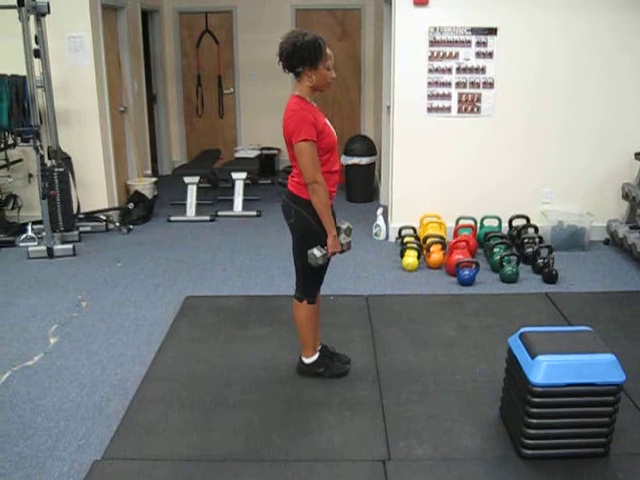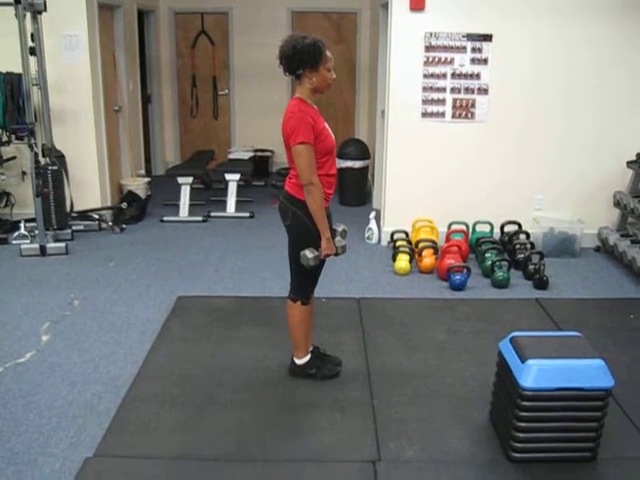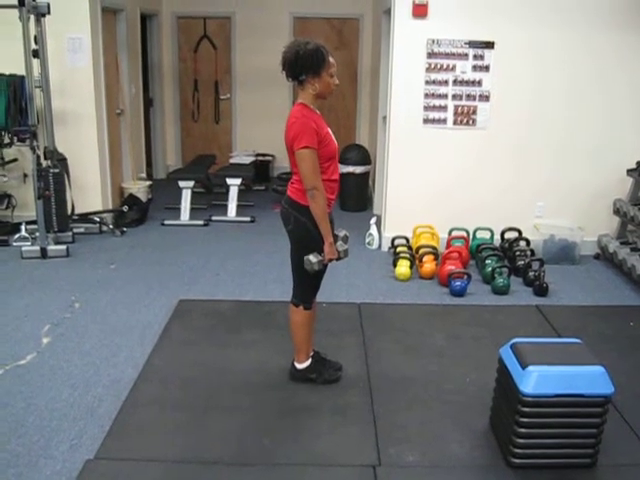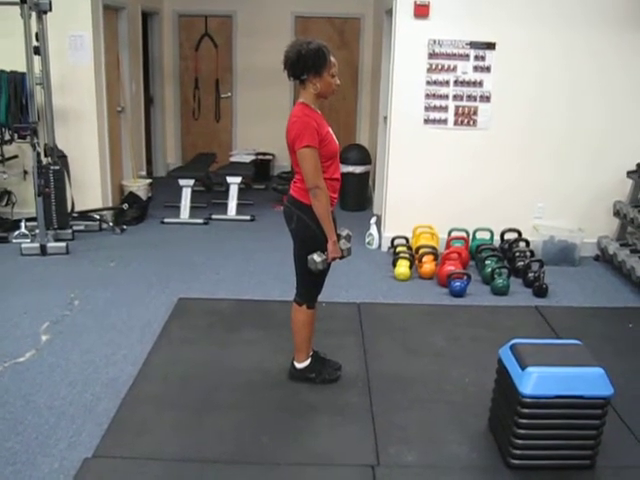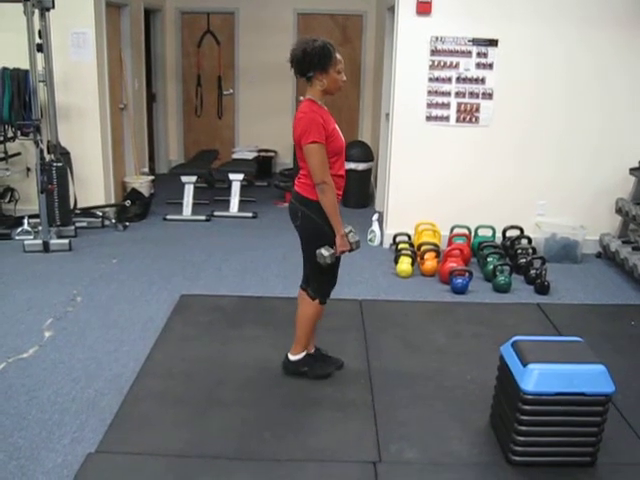
dt=1s
person 1, frame 1
left shoulder: (306, 107)
right shoulder: (301, 114)
right elbow: (313, 180)
left wrist: (330, 222)
right wrist: (331, 231)
left hip: (310, 205)
right hip: (306, 208)
left knee: (313, 284)
right knee: (307, 287)
left ankle: (315, 349)
right ankle: (309, 360)
person 1, frame 2
left shoulder: (307, 109)
right shoulder: (300, 116)
right elbow: (309, 182)
left wrist: (325, 225)
right wrist: (325, 233)
left hip: (307, 207)
right hip: (303, 210)
left knee: (307, 286)
right knee: (301, 288)
left ankle: (307, 350)
right ankle: (301, 361)
person 1, frame 3
left shoulder: (309, 114)
right shoulder: (304, 122)
right elbow: (313, 188)
left wrist: (327, 230)
right wrist: (327, 238)
left hip: (308, 211)
right hip: (305, 215)
left knee: (309, 290)
right knee: (304, 293)
left ankle: (308, 355)
right ankle: (302, 365)
person 1, frame 4
left shoulder: (310, 114)
right shoulder: (305, 121)
right elbow: (315, 186)
left wrist: (330, 229)
right wrist: (331, 237)
left hip: (310, 211)
right hip: (308, 214)
left knee: (310, 289)
right knee: (307, 291)
left ankle: (307, 355)
right ankle: (301, 365)
person 1, frame 5
left shoulder: (316, 110)
right shoulder: (312, 116)
right elbow: (322, 181)
left wrist: (335, 225)
right wrist: (339, 230)
left hip: (313, 206)
right hip: (313, 209)
left knee: (314, 283)
right knee: (321, 285)
left ankle: (309, 350)
right ankle: (296, 356)
